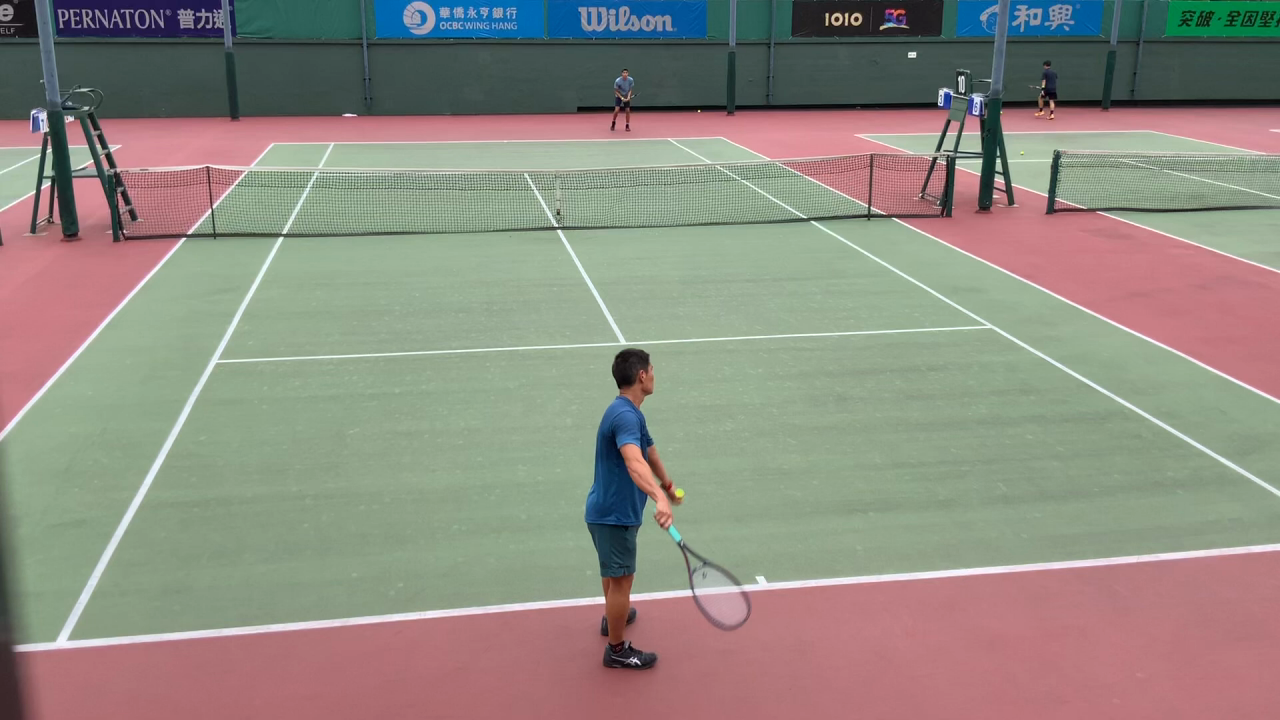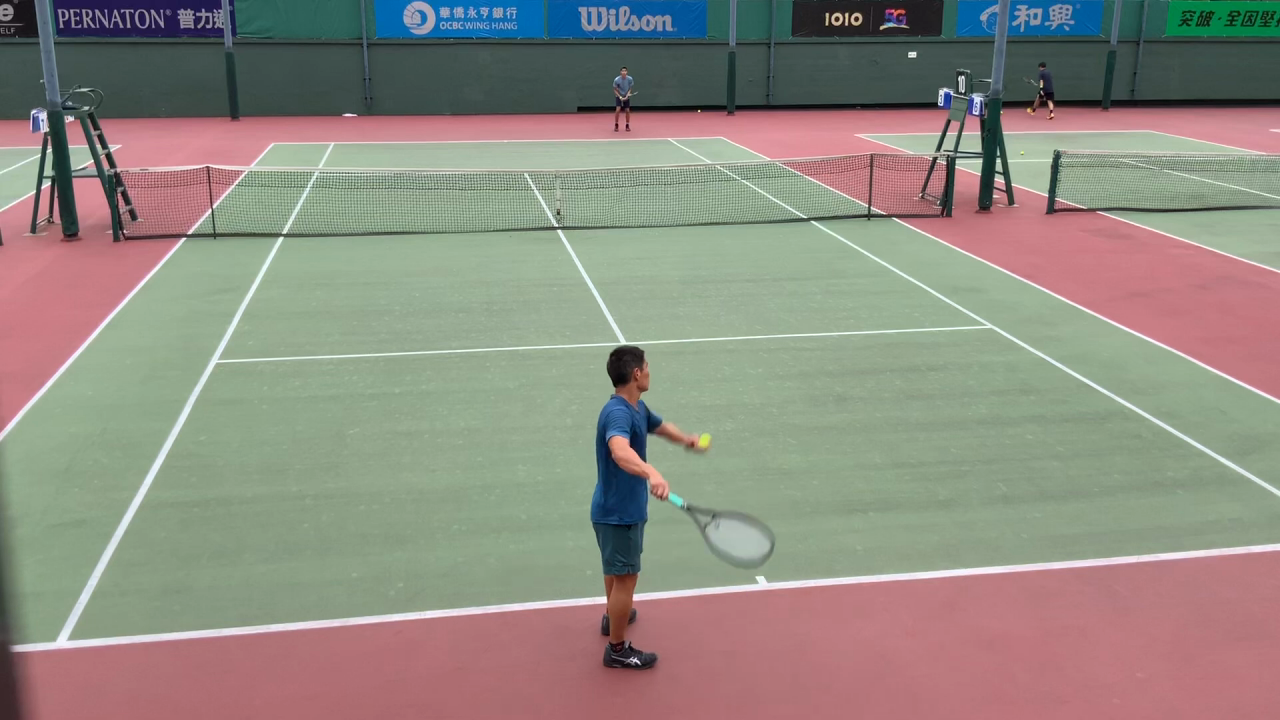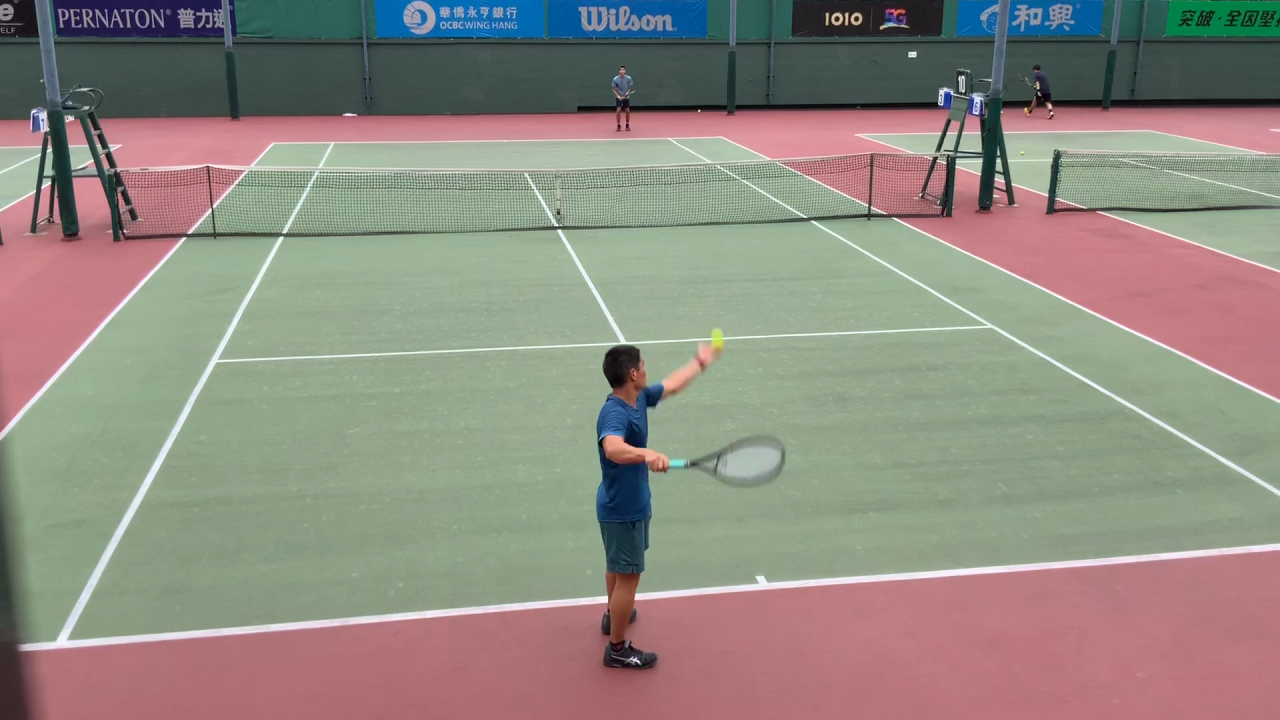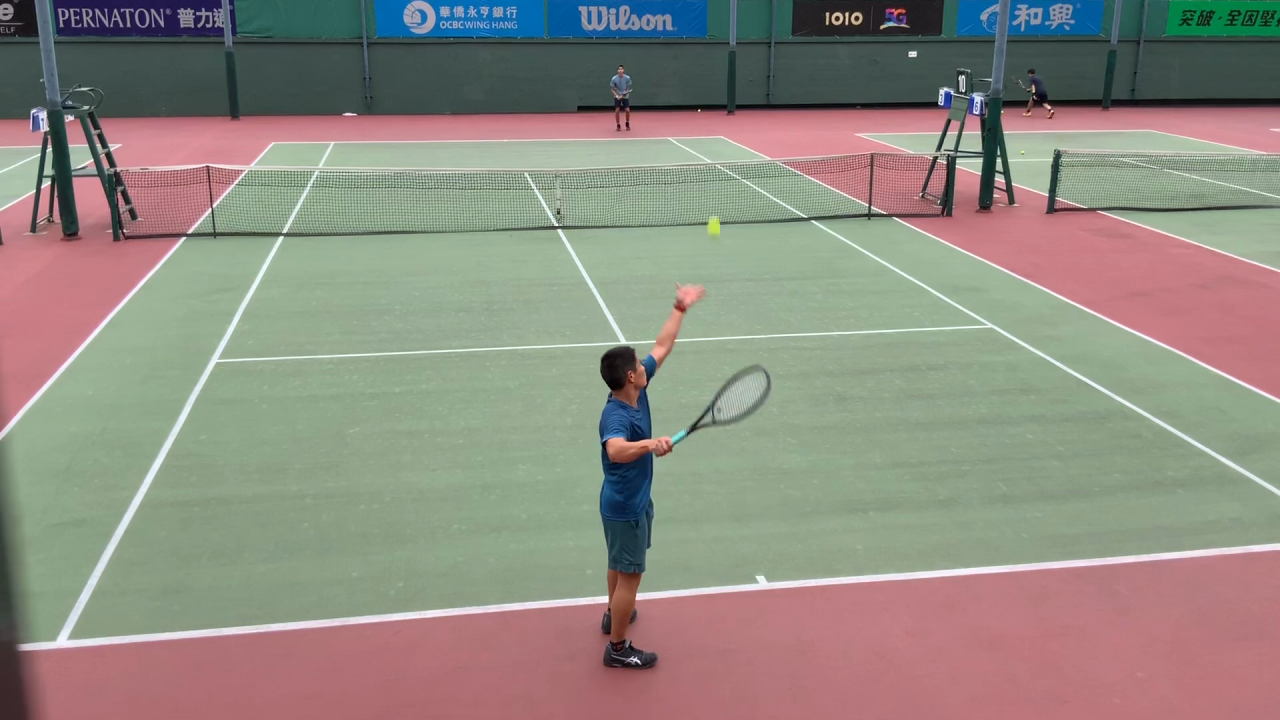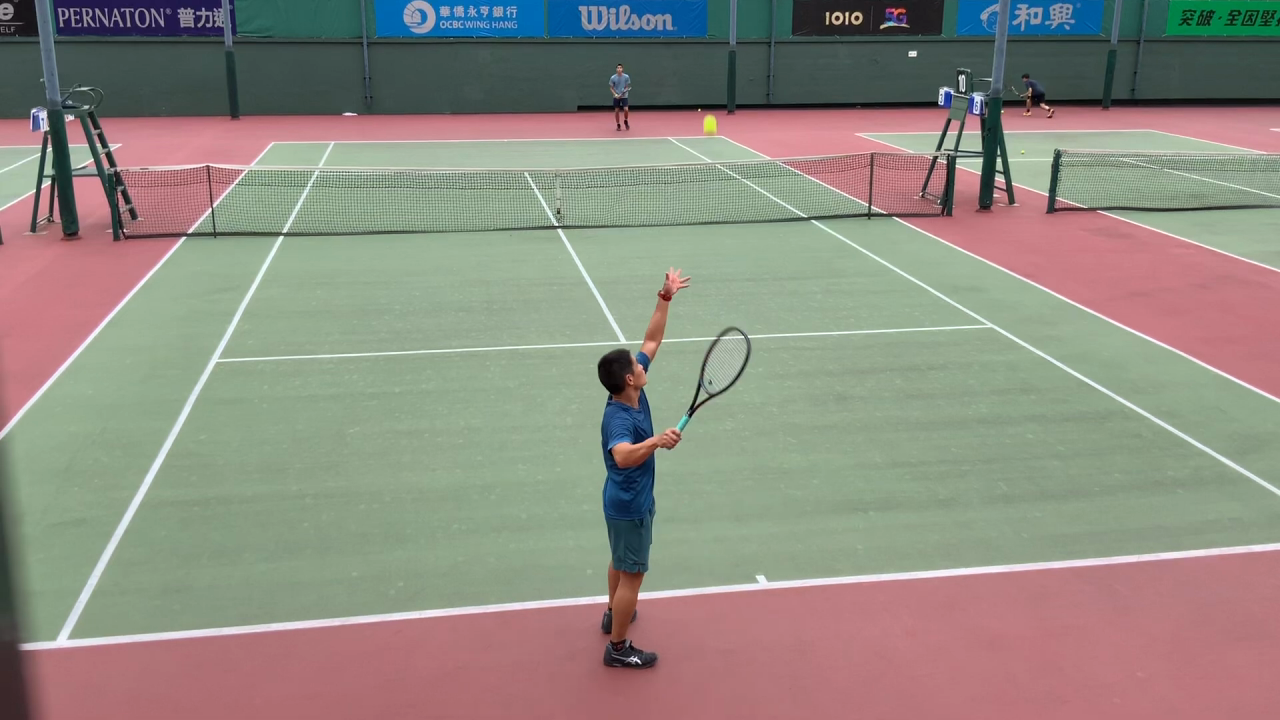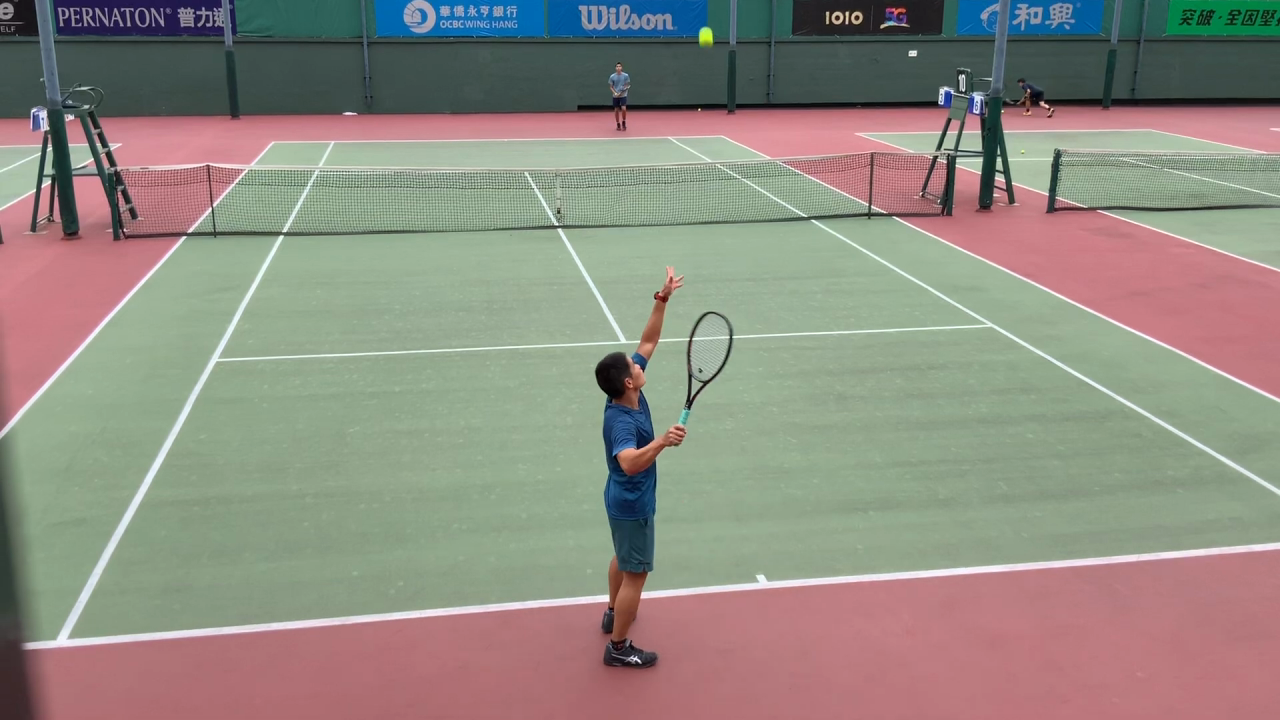
dt=0.1s
person 1, frame 1
left shoulder: (632, 411)
right shoulder: (623, 416)
left elbow: (650, 452)
right elbow: (634, 460)
left wrist: (668, 484)
right wrist: (658, 497)
left hip: (617, 509)
right hip: (611, 514)
left knee: (613, 572)
right knee: (621, 579)
left ankle: (612, 617)
right ankle: (616, 650)
person 1, frame 2
left shoulder: (637, 407)
right shoulder: (616, 413)
left elbow: (660, 426)
right elbow: (620, 452)
left wrist: (687, 440)
right wrist: (651, 473)
left hip: (624, 507)
right hip: (617, 513)
left knee: (617, 571)
right knee: (625, 578)
left ankle: (614, 617)
right ankle: (617, 649)
person 1, frame 3
left shoulder: (638, 398)
right shoulder: (612, 414)
left elbow: (671, 385)
right elbow: (613, 449)
left wrist: (699, 363)
right wrist: (646, 455)
left hip: (631, 505)
right hip: (621, 509)
left knee: (620, 567)
right knee: (628, 576)
left ankle: (613, 617)
right ankle: (617, 648)
person 1, frame 4
left shoulder: (635, 391)
right shoulder: (615, 415)
left elbow: (661, 346)
right elbow: (616, 451)
left wrist: (680, 308)
right wrist: (649, 443)
left hip: (634, 500)
right hip: (624, 507)
left knee: (622, 565)
right knee: (630, 575)
left ankle: (615, 614)
right ankle: (617, 648)
person 1, frame 5
left shoulder: (632, 392)
right shoulder: (618, 420)
left elbow: (652, 340)
right elbow: (623, 459)
left wrist: (665, 297)
right wrist: (656, 441)
left hip: (628, 501)
right hip: (629, 507)
left knee: (621, 561)
right knee: (632, 575)
left ankle: (613, 614)
right ankle: (618, 648)
person 1, frame 6
left shoulder: (630, 394)
right shoulder: (620, 422)
left elbow: (648, 341)
right elbow: (630, 464)
left wrist: (662, 298)
right wrist: (662, 441)
left hip: (628, 500)
right hip: (632, 506)
left knee: (623, 560)
right knee: (635, 575)
left ankle: (613, 613)
right ankle: (618, 647)
